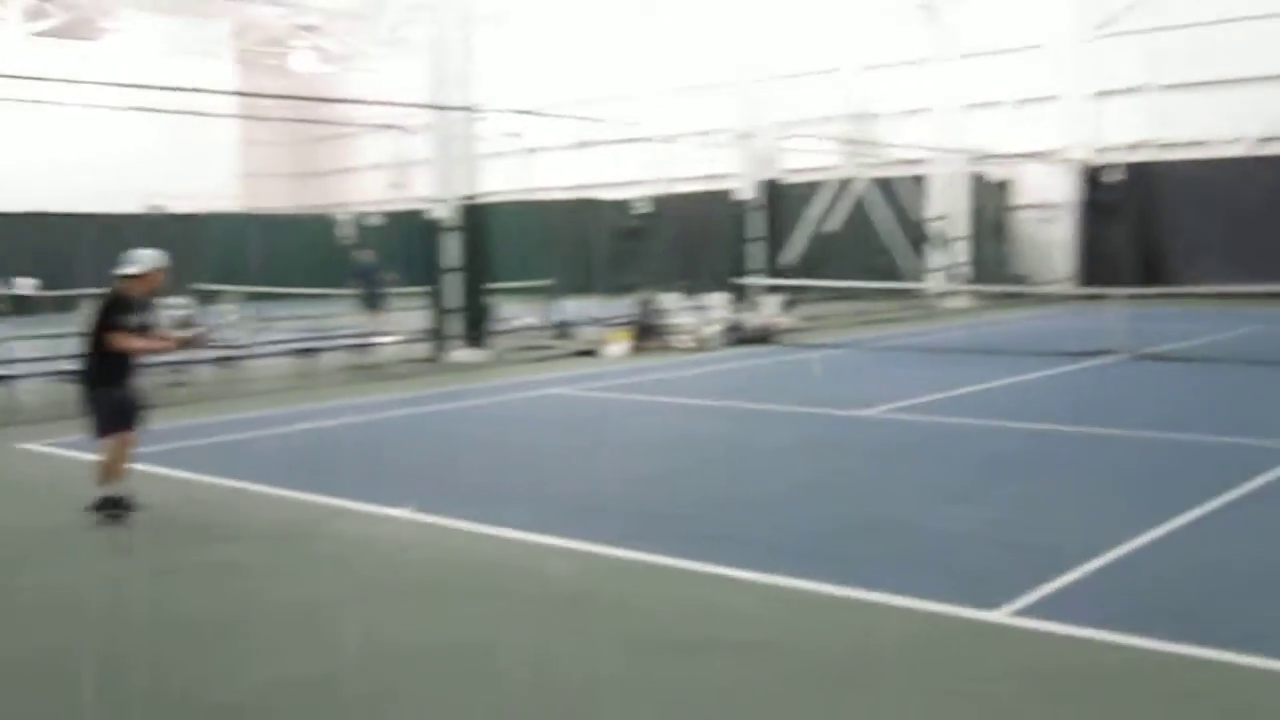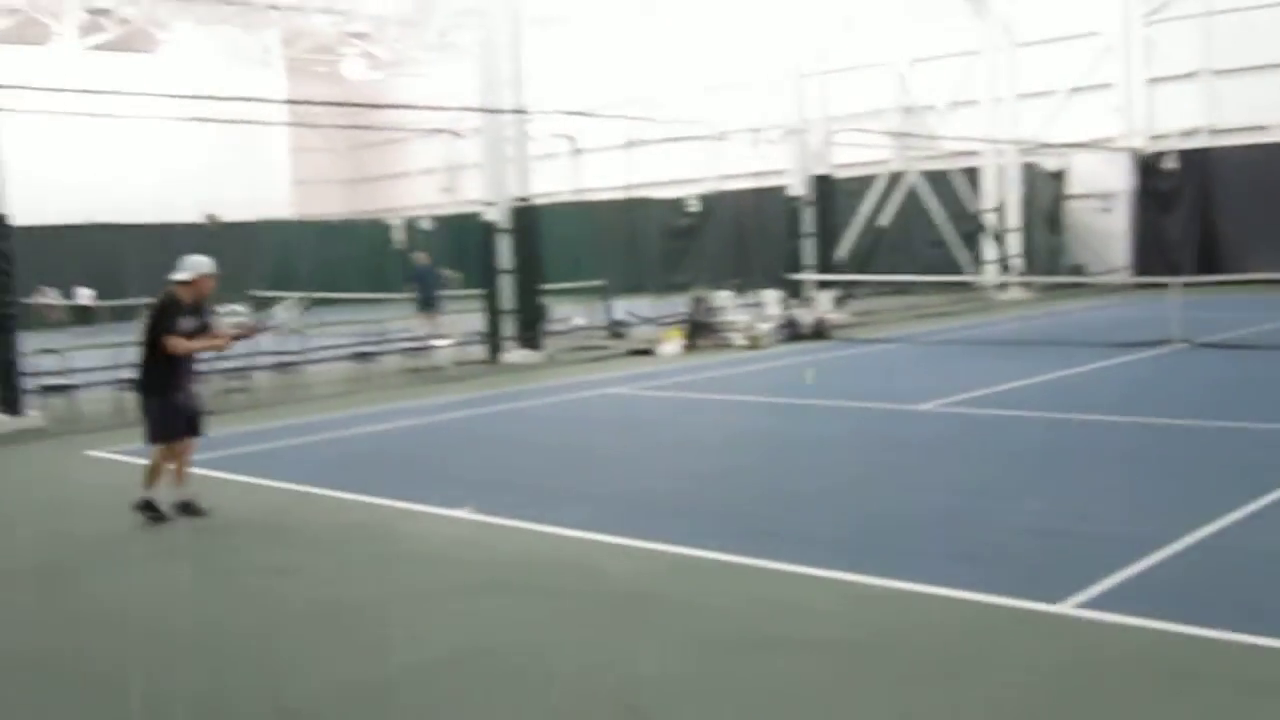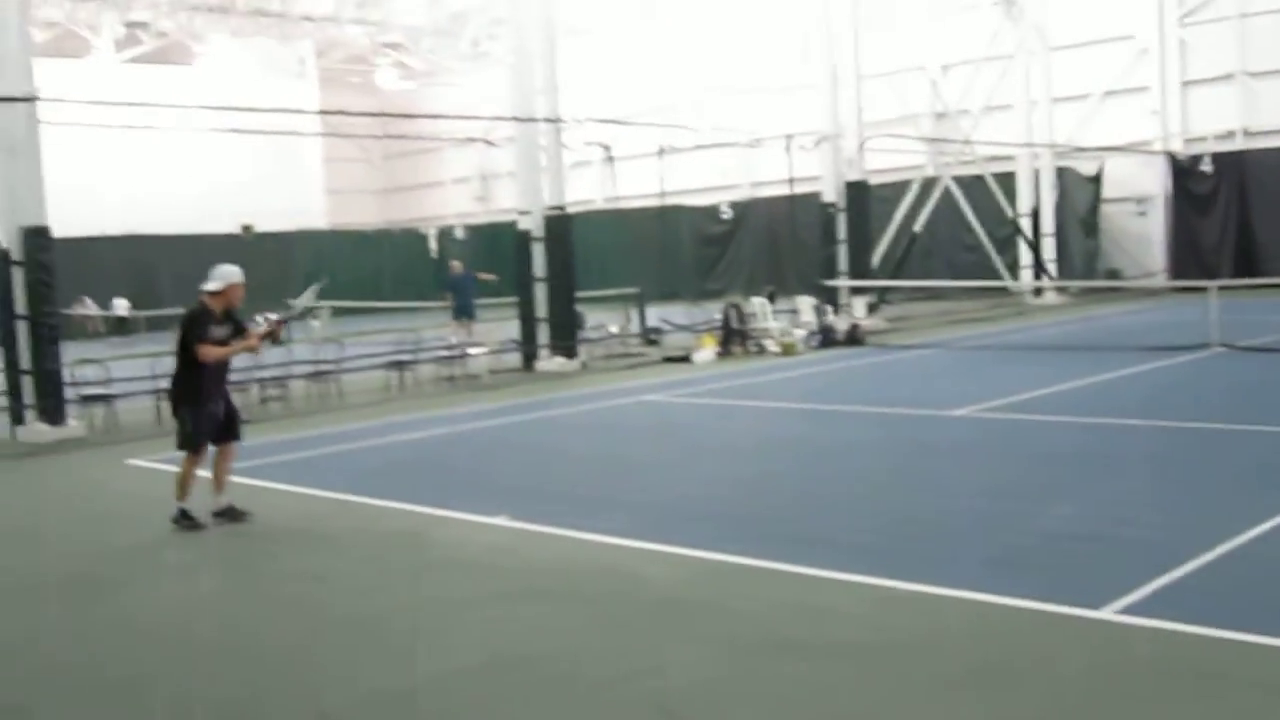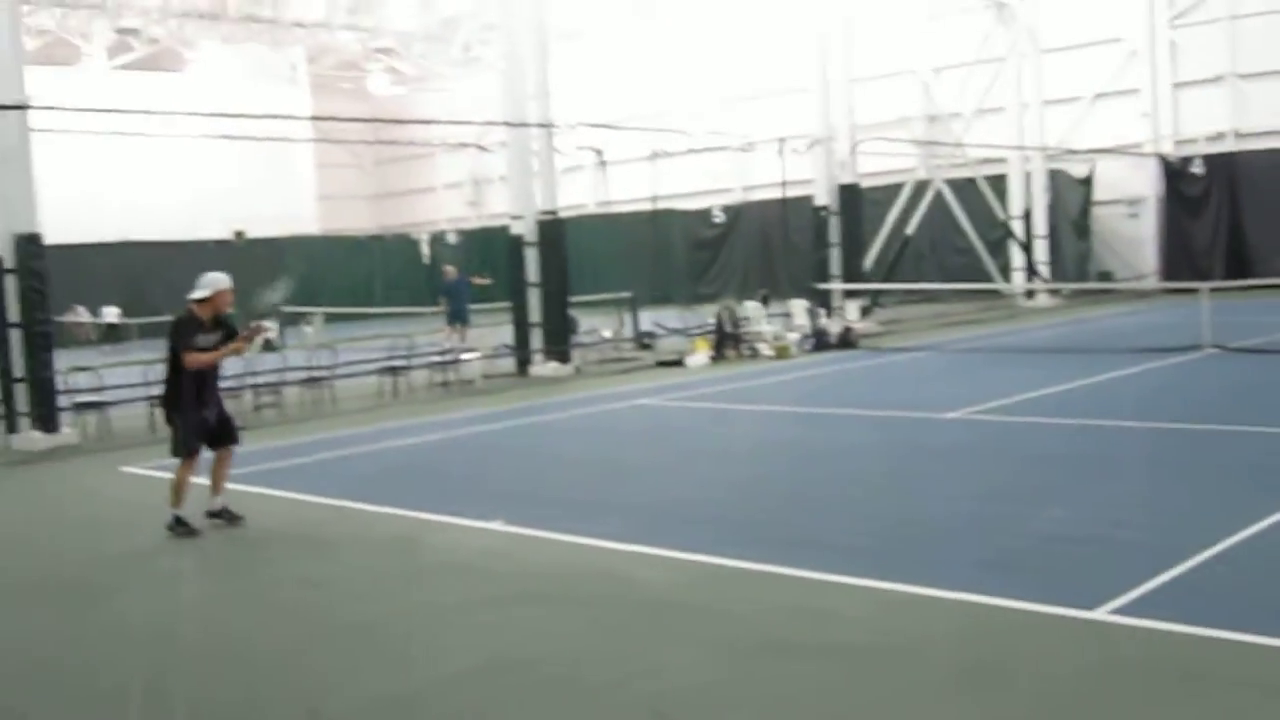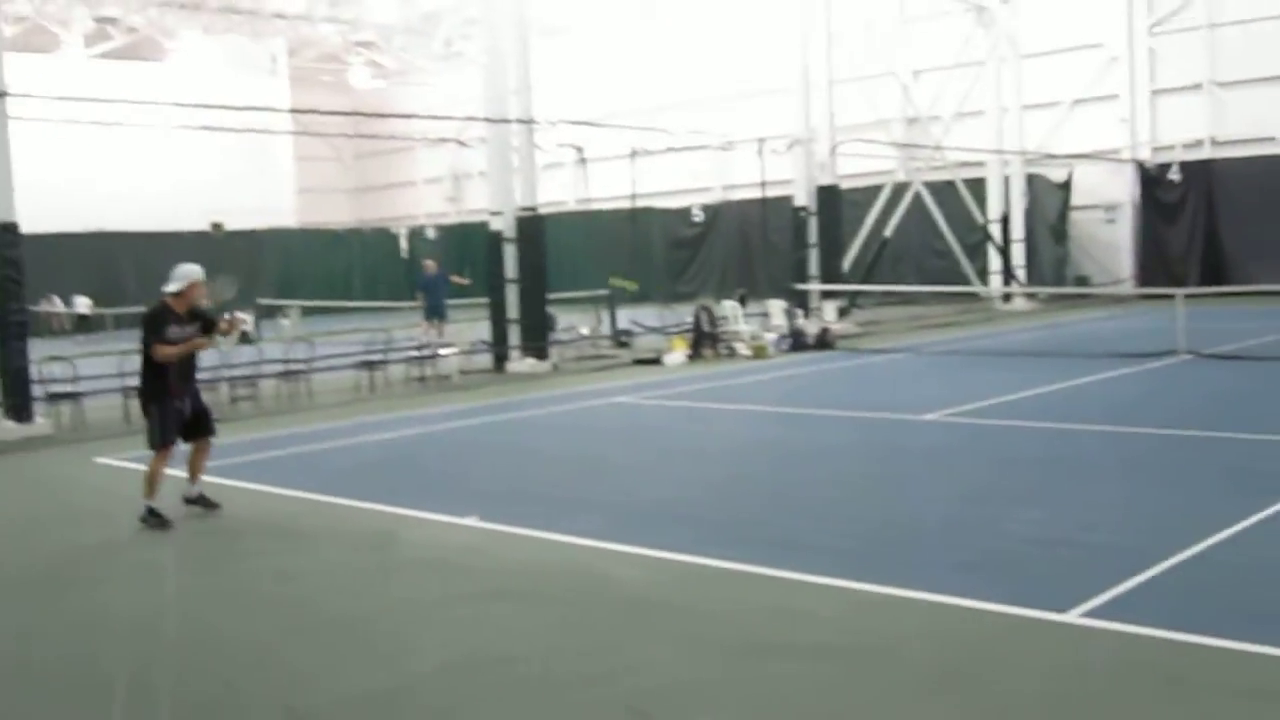
dt=0.1s
person 1, frame 1
left shoulder: (141, 302)
right shoulder: (118, 301)
left elbow: (149, 334)
right elbow: (119, 343)
left wrist: (179, 341)
right wrist: (161, 346)
left hip: (122, 379)
right hip: (105, 381)
left knee: (127, 438)
right knee: (121, 439)
left ankle: (114, 492)
right ankle: (103, 496)
person 1, frame 2
left shoulder: (195, 307)
right shoulder: (167, 307)
left elbow: (208, 334)
right elbow: (175, 346)
left wrist: (231, 335)
right wrist: (212, 345)
left hip: (180, 386)
right hip: (159, 388)
left knee: (187, 441)
right knee: (169, 445)
left ankle: (183, 499)
right ankle: (146, 499)
person 1, frame 3
left shoulder: (227, 315)
right shoulder: (196, 317)
left elbow: (248, 336)
right elbow: (207, 355)
left wrist: (267, 332)
right wrist: (243, 346)
left hip: (217, 393)
right hip: (192, 397)
left knee: (228, 445)
right knee: (195, 454)
left ankle: (221, 504)
right ankle: (181, 509)
person 1, frame 4
left shoulder: (218, 322)
right shoulder: (183, 325)
left elbow: (240, 340)
right elbow: (192, 362)
left wrist: (252, 333)
right wrist: (228, 351)
left hip: (210, 400)
right hip: (183, 403)
left knee: (226, 447)
right knee: (189, 459)
left ankle: (216, 506)
right ankle: (176, 517)
person 1, frame 5
left shoulder: (195, 314)
right shoulder: (156, 316)
left elbow: (221, 331)
right elbow: (160, 354)
left wrist: (229, 325)
right wrist: (193, 345)
left hip: (186, 391)
right hip: (160, 395)
left knee: (204, 439)
right knee: (163, 451)
left ankle: (193, 492)
right ankle: (149, 509)
